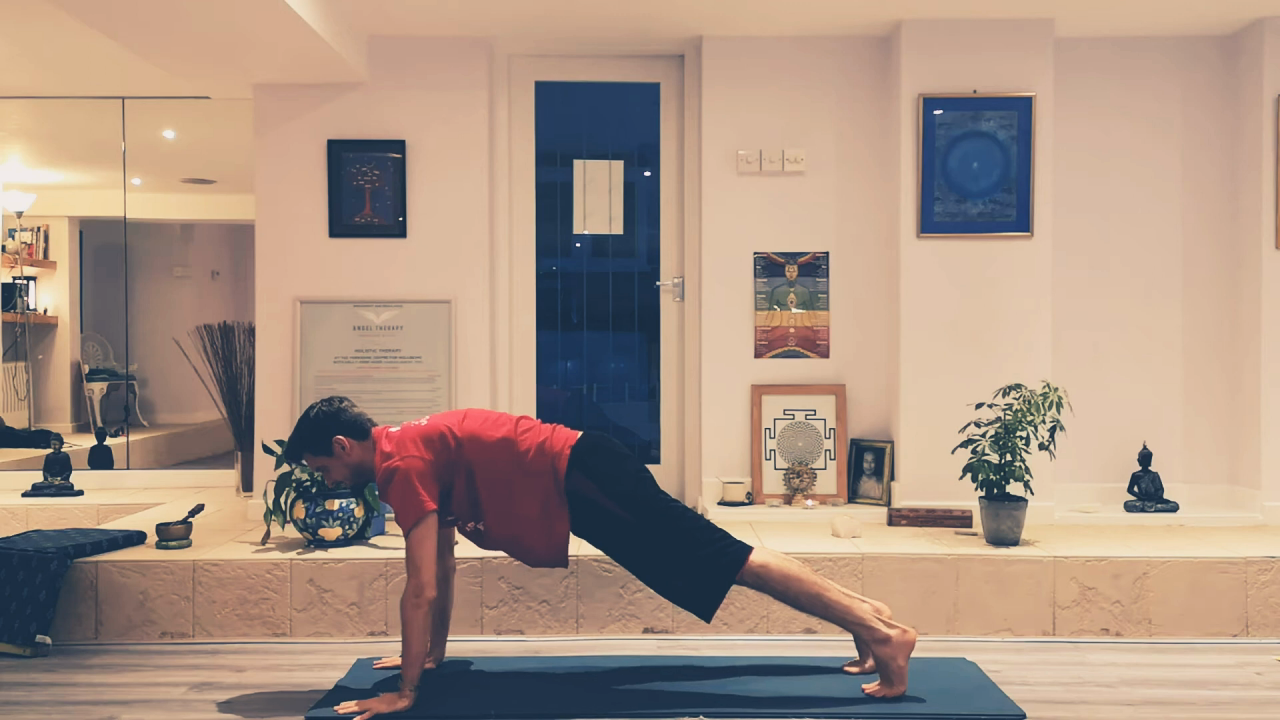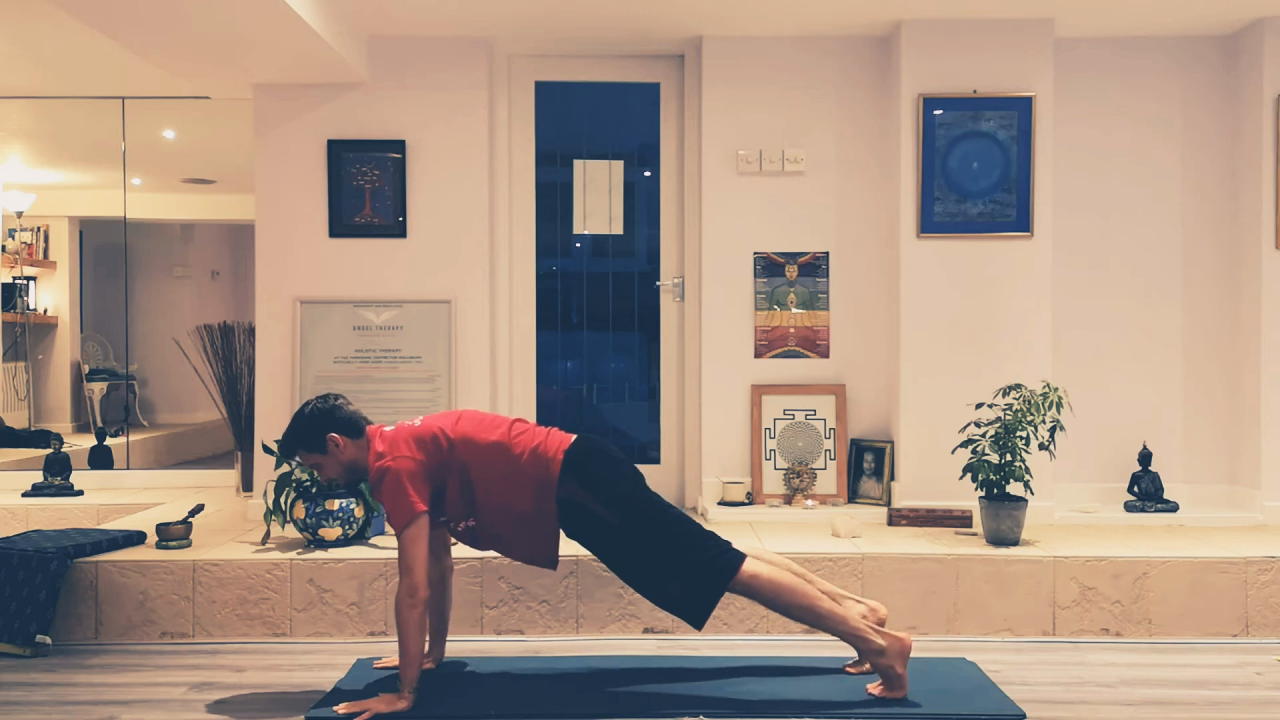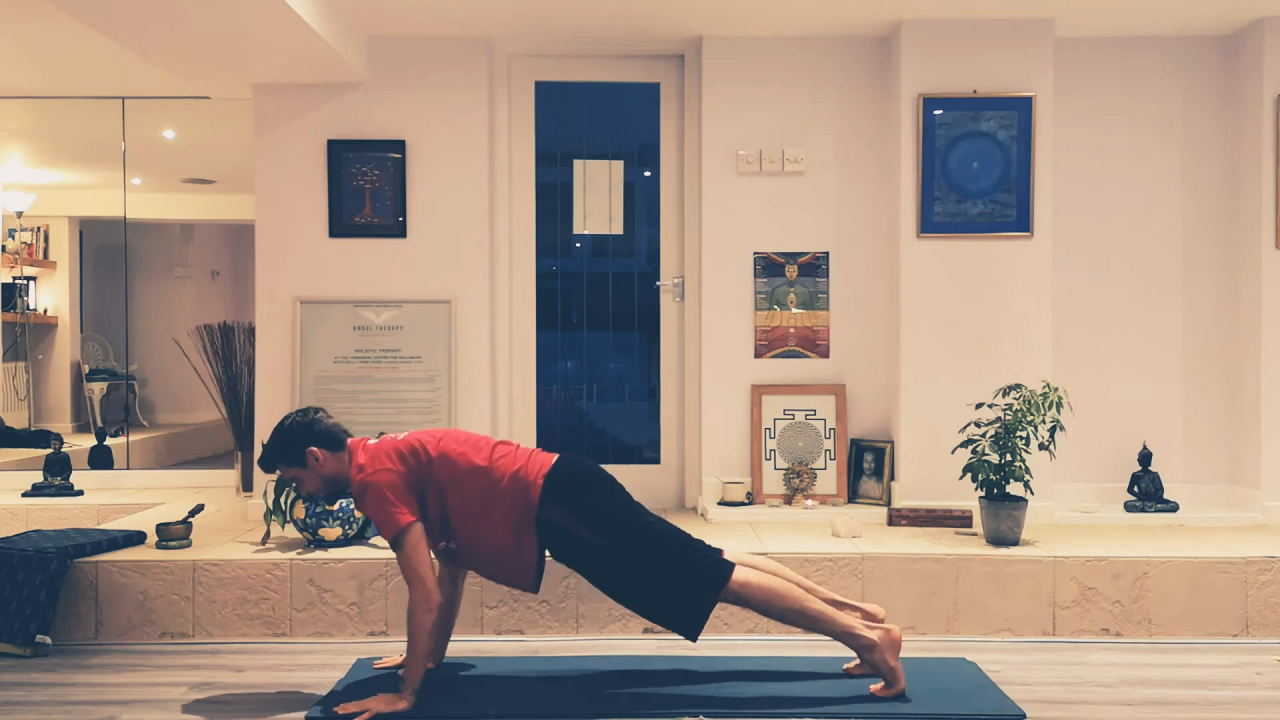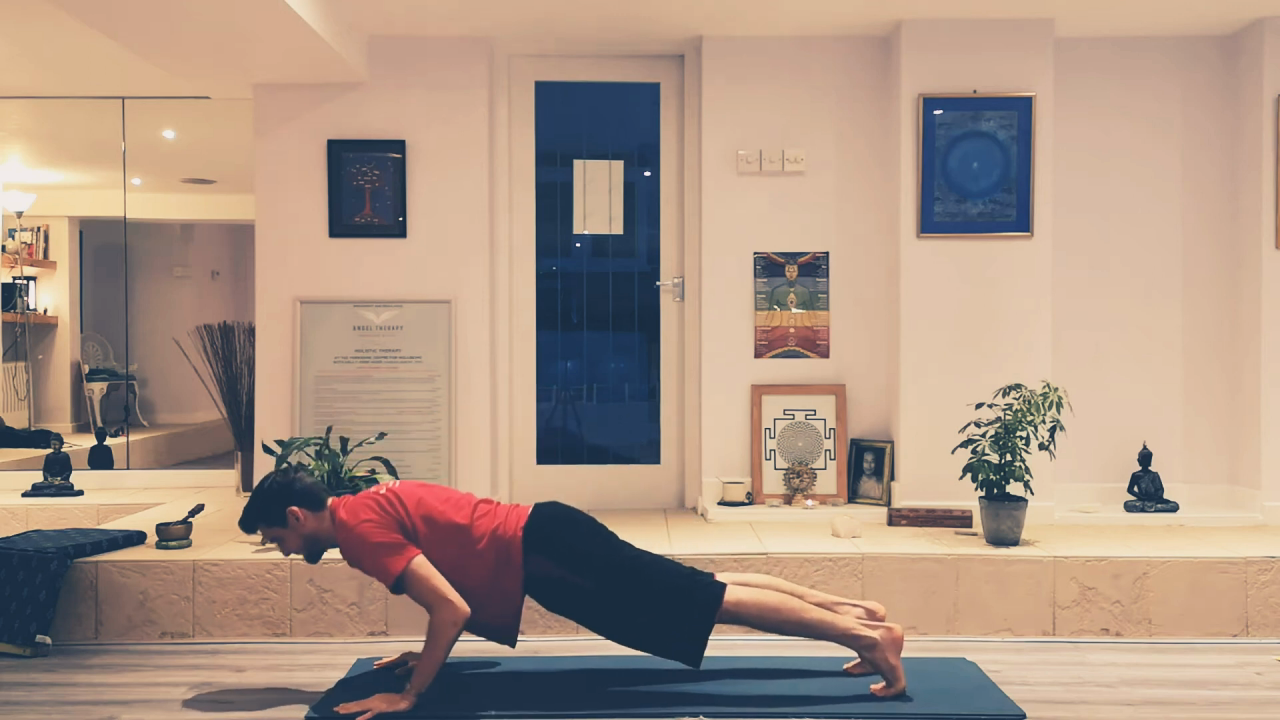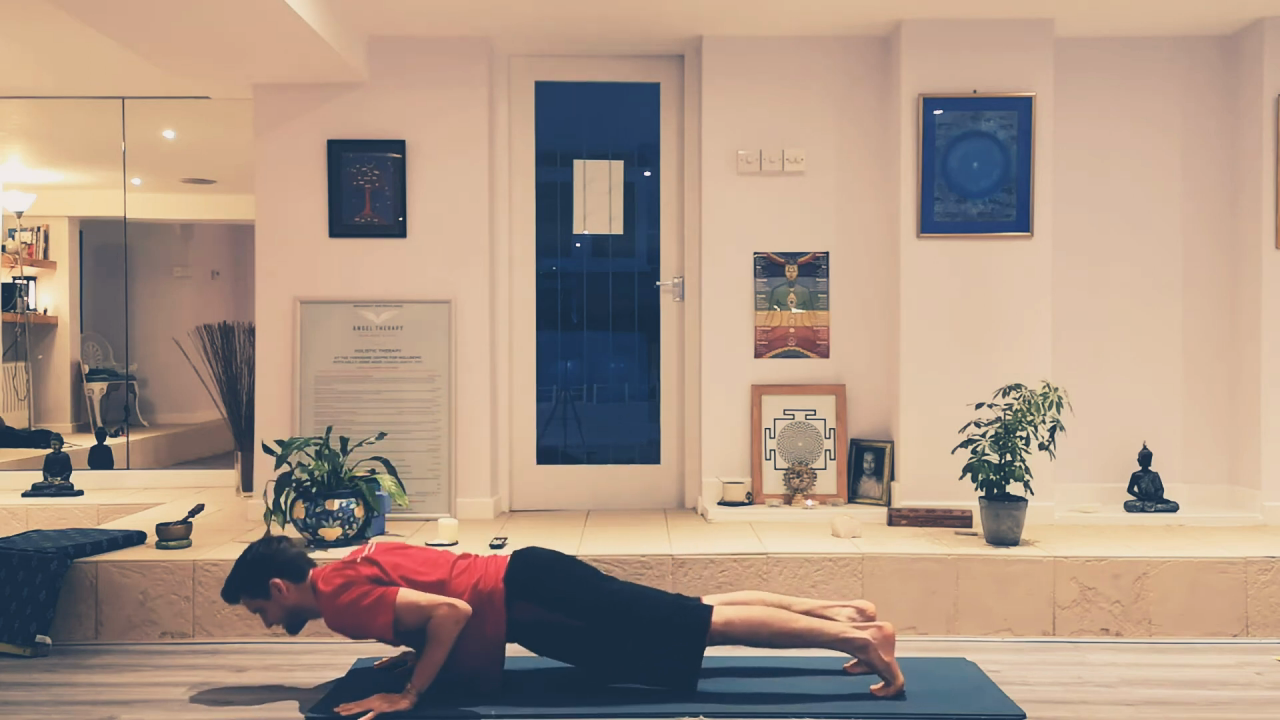
dt=0.4s
person 1, frame 1
left shoulder: (400, 465)
right shoulder: (416, 449)
left elbow: (421, 590)
right elbow: (443, 567)
right wrist: (432, 654)
left hip: (581, 480)
right hip: (580, 476)
left knee: (726, 563)
right knee: (729, 559)
left ankle: (880, 631)
right ankle: (865, 612)
person 1, frame 2
left shoulder: (391, 465)
right shoulder: (409, 449)
left elbow: (414, 591)
right elbow: (439, 564)
right wrist: (433, 654)
left hip: (574, 483)
right hip: (577, 476)
left knee: (722, 570)
right knee: (724, 558)
left ankle: (876, 643)
right ankle: (858, 610)
person 1, frame 3
left shoulder: (374, 476)
right shoulder: (391, 460)
left elbow: (426, 594)
right elbow: (452, 567)
right wrist: (430, 657)
left hip: (557, 505)
right hip: (561, 492)
left knee: (713, 580)
right knee: (717, 567)
left ankle: (867, 637)
right ankle: (857, 613)
person 1, frame 4
left shoulder: (357, 528)
right shoulder: (374, 508)
left elbow: (452, 609)
right wrist: (426, 657)
left hip: (542, 552)
right hip: (543, 536)
left knee: (708, 605)
right knee: (711, 593)
left ankle: (865, 636)
right ankle: (856, 613)
person 1, frame 5
left shoulder: (341, 596)
right shoulder: (354, 567)
left elbow: (451, 613)
right wrist: (419, 653)
left hip: (527, 600)
right hip: (527, 578)
left knee: (701, 626)
right knee: (701, 612)
left ankle: (858, 638)
right ankle: (846, 613)
